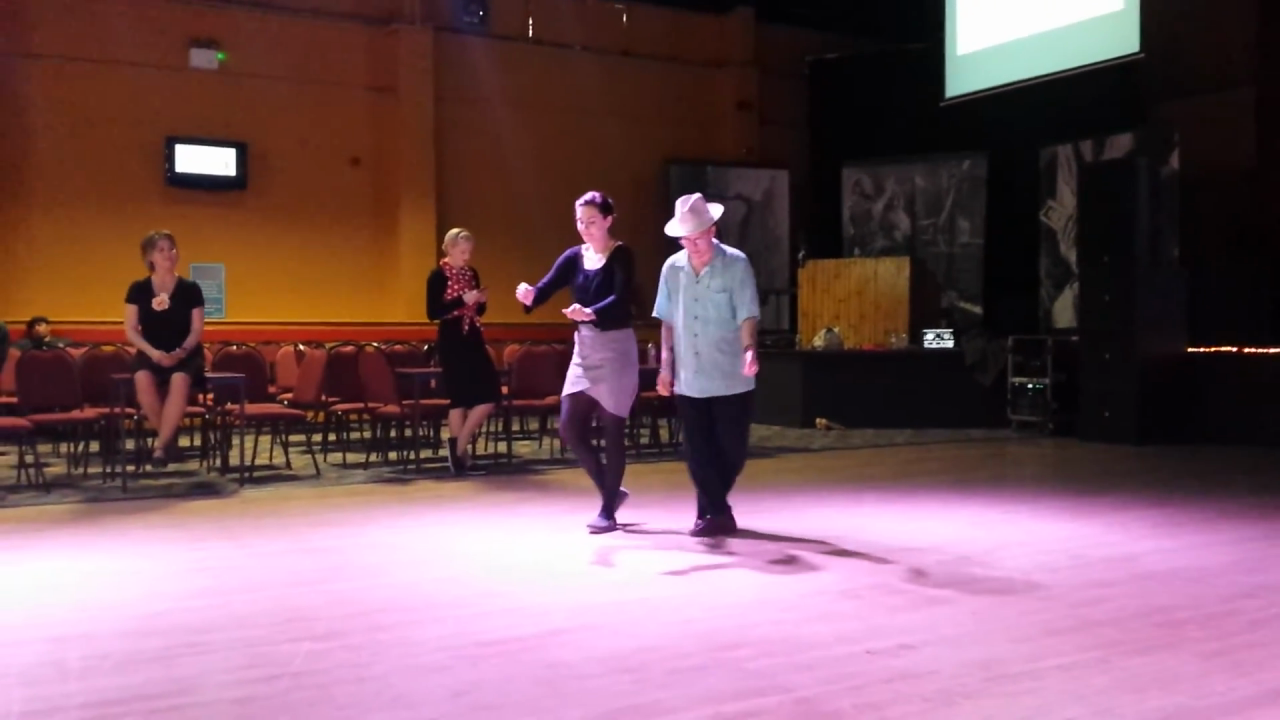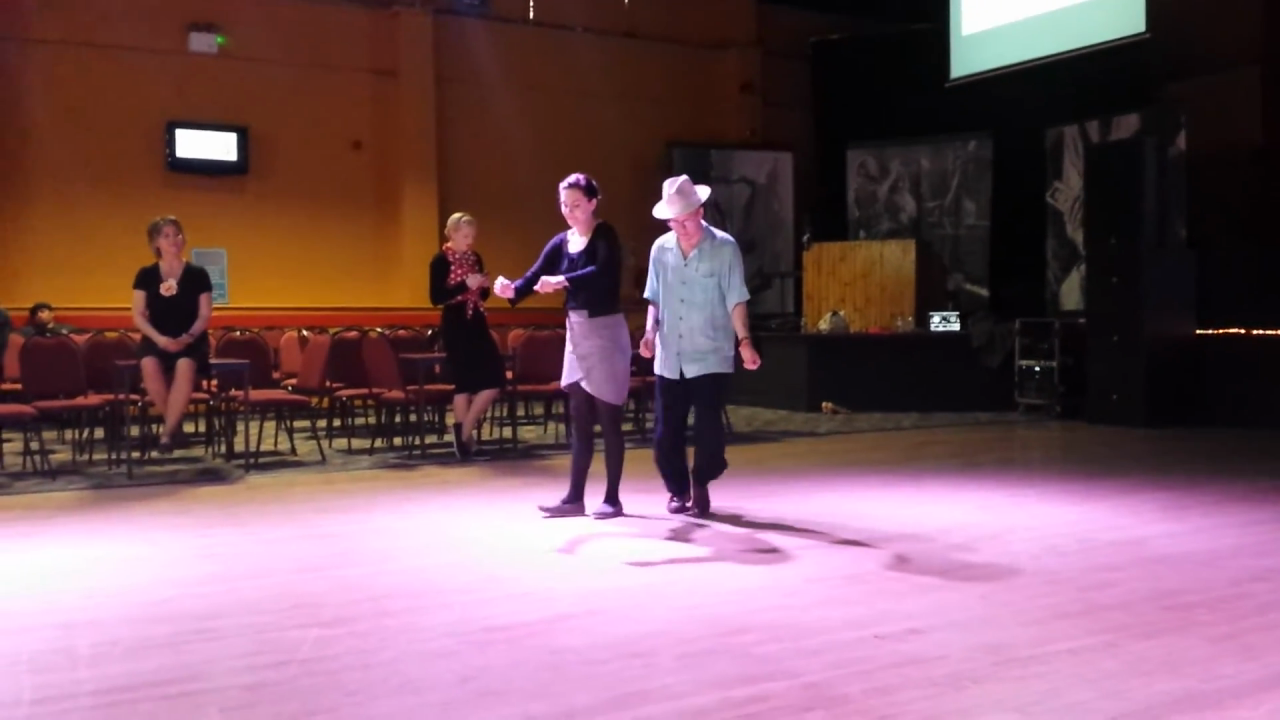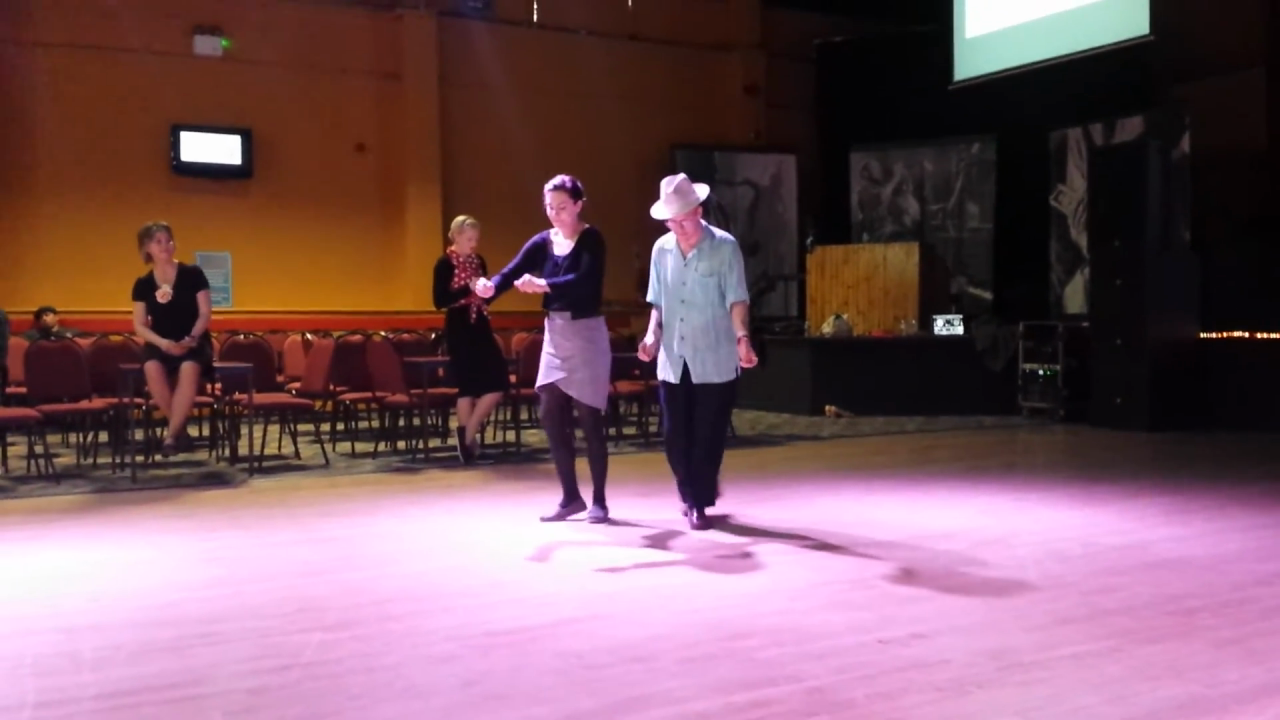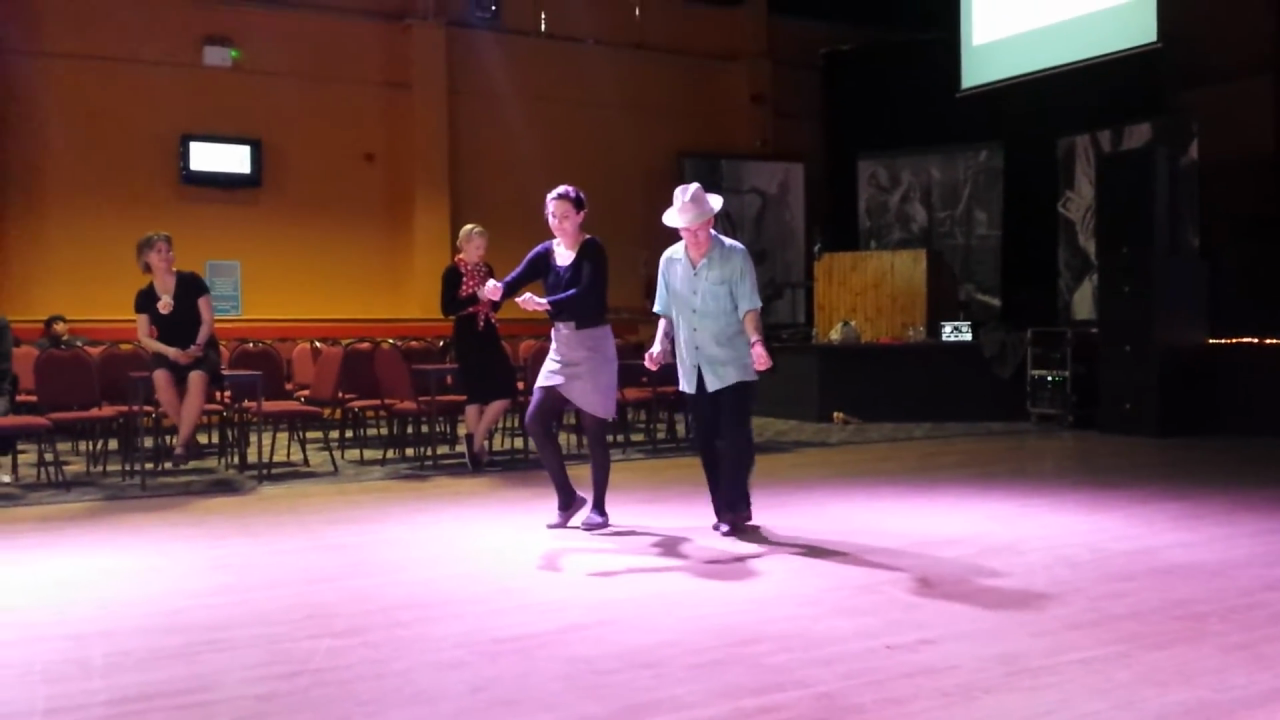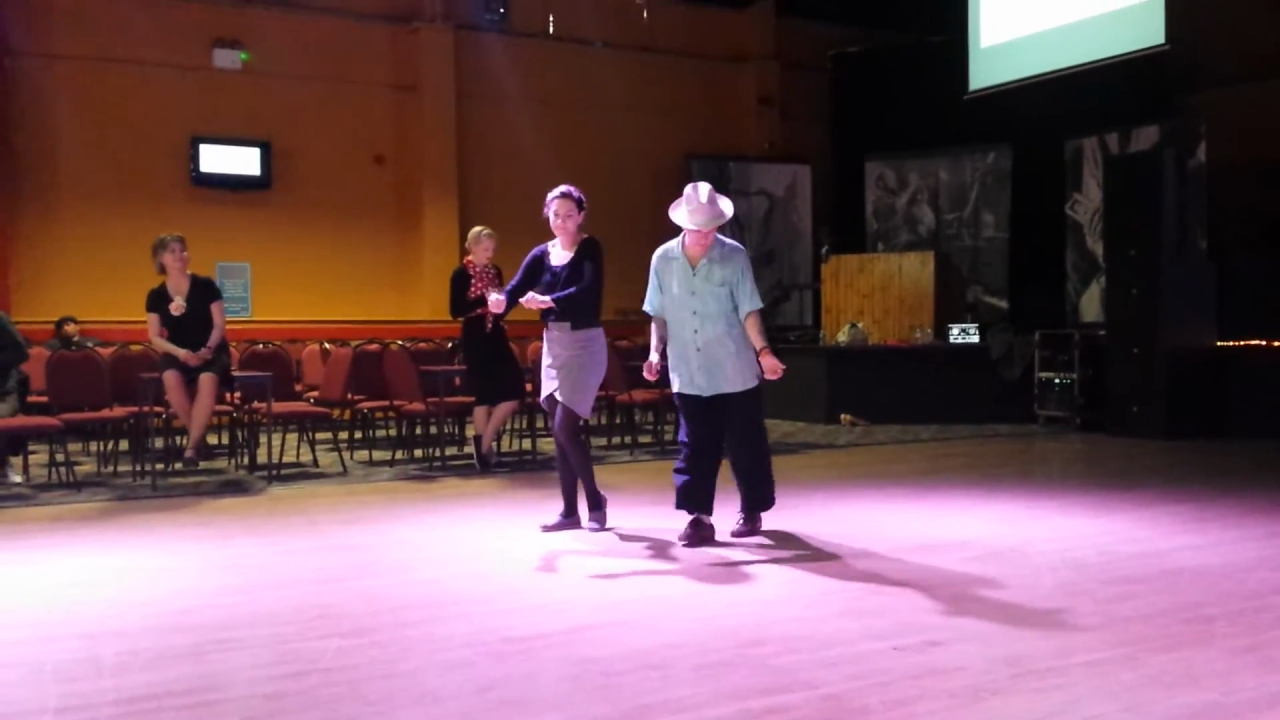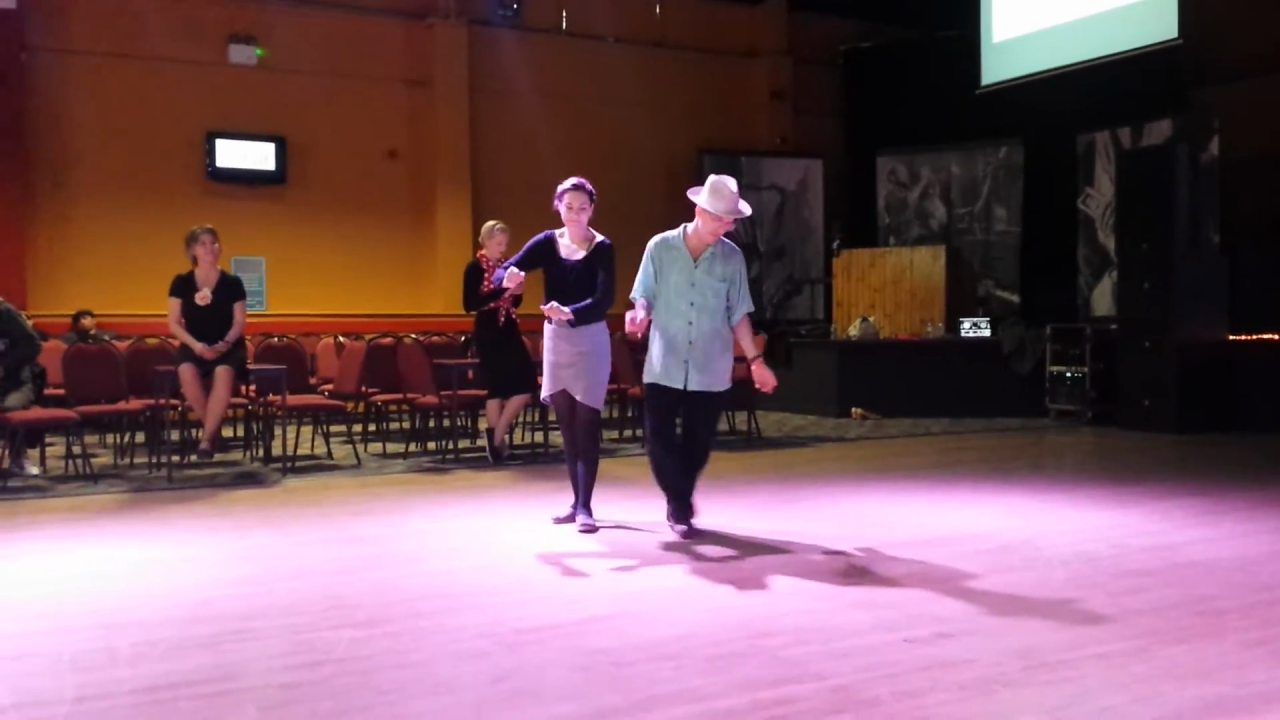
dt=0.4s
person 1, frame 1
left shoulder: (736, 264)
right shoulder: (672, 268)
left elbow: (747, 315)
right elbow: (667, 322)
left wrist: (749, 349)
right wrist: (665, 365)
left hip: (729, 376)
right hip: (688, 377)
left knee: (730, 447)
right knee: (699, 450)
left ankle: (713, 506)
right ankle: (717, 512)
person 1, frame 2
left shoulder: (724, 247)
right shoulder: (660, 249)
left elbow: (736, 301)
left wrist: (744, 341)
right wrist: (650, 331)
left hip: (710, 356)
right hip: (669, 357)
left knee: (708, 426)
right knee: (667, 431)
left ankle: (701, 483)
right ankle: (679, 489)
person 1, frame 3
left shoulder: (725, 247)
right shoulder: (661, 250)
left elbow: (736, 299)
left wrist: (742, 338)
right wrist: (652, 335)
left hip: (714, 359)
right hip: (672, 359)
left knee: (707, 434)
right knee: (676, 433)
left ankle: (699, 502)
right ankle: (695, 491)
person 1, frame 4
left shoulder: (735, 256)
right shoulder: (669, 260)
left elbow: (748, 308)
right elbow: (666, 313)
left wrist: (756, 343)
right wrist: (660, 345)
left hip: (732, 365)
right hip: (692, 368)
left knee: (734, 437)
right knee: (706, 441)
left ankle: (732, 508)
right ankle: (735, 506)
person 1, frame 5
left shoulder: (734, 256)
right shoulder: (663, 259)
left elbow: (749, 310)
right elbow: (659, 314)
left wrist: (762, 351)
right wrist: (656, 351)
left hip: (733, 371)
right hip: (687, 373)
left knee: (744, 443)
right knee: (695, 446)
left ankle: (752, 510)
right ankle: (699, 518)
person 1, frame 6
left shoulder: (732, 257)
right shoulder: (660, 247)
left elbow: (739, 315)
right elbow: (643, 297)
left wrist: (755, 360)
right wrist: (640, 315)
left hip: (710, 369)
right hip: (664, 366)
left knee: (698, 443)
right knee: (661, 439)
left ankle: (679, 504)
right ankle: (680, 507)
person 2, frame 1
left shoulder: (621, 255)
right shoulder: (574, 257)
left elbow: (621, 299)
right elbow: (547, 288)
left wrist: (590, 312)
right wrist: (529, 295)
left hip: (616, 346)
right hip: (584, 348)
left knee: (611, 431)
right knee: (569, 427)
left ankle: (607, 511)
right ankle: (611, 491)
person 2, frame 2
left shoulder: (605, 234)
right shoulder: (561, 243)
left elbow: (602, 272)
right elbow: (534, 278)
left wrist: (562, 281)
right wrist: (511, 289)
left hip: (607, 331)
right hip: (576, 333)
left knee: (607, 418)
right knee: (580, 419)
left ankle: (612, 498)
right ankle: (575, 497)
person 2, frame 3
left shoulder: (591, 239)
right shoulder: (542, 242)
left elbow: (586, 281)
right elbow: (511, 272)
left wrist: (543, 285)
right wrist: (491, 287)
left hip: (587, 334)
right hip: (554, 335)
left knee: (589, 420)
right knee: (552, 419)
left ankle: (599, 501)
right ankle: (570, 497)
person 2, frame 4
left shoulder: (592, 249)
right shoulder: (545, 253)
left elbow: (586, 294)
right elbow: (515, 281)
left wrist: (544, 303)
right wrist: (497, 290)
left hip: (593, 345)
right hip: (560, 346)
left knee: (594, 431)
right knee: (536, 421)
left ankle: (598, 507)
right ankle: (567, 498)
person 2, frame 5
left shoulder: (589, 248)
right shoulder: (540, 255)
left elbow: (588, 291)
right elbow: (514, 291)
left wrist: (548, 300)
right wrist: (499, 302)
left hip: (585, 343)
right hip: (553, 345)
left knee: (565, 428)
right knee: (560, 434)
left ankle: (595, 499)
right ankle: (569, 511)
person 2, frame 6
left shoulder: (602, 248)
right shoulder: (546, 243)
left elbow: (605, 298)
right elbow: (505, 271)
left wrist: (570, 312)
right wrist: (508, 277)
left hip: (590, 339)
right hip: (555, 338)
left knee: (586, 425)
right knee: (567, 426)
left ankle: (584, 506)
right ankle: (577, 502)
person 3, frame 1
left shoulder: (472, 273)
right shoulder: (438, 275)
right elbow: (433, 313)
left wrist: (481, 301)
right wrist: (461, 300)
left hip: (473, 338)
right hip: (452, 340)
left knee: (490, 393)
right knee: (460, 396)
left ankle: (459, 447)
right ankle: (459, 452)
person 3, frame 2
left shoulder: (475, 258)
right shoulder: (441, 260)
right elbow: (436, 298)
left wrist: (485, 286)
right wrist: (464, 285)
left hip: (477, 322)
right hip: (455, 325)
left knee: (494, 378)
right knee: (464, 382)
left ankle: (465, 433)
right ankle: (464, 438)
person 3, frame 3
left shoulder: (479, 261)
right shoulder: (445, 264)
right elbow: (439, 301)
right wrist: (468, 288)
left hip: (480, 326)
right hip: (459, 328)
left knee: (497, 382)
right knee: (467, 385)
left ankle: (468, 435)
right ankle: (467, 441)
person 3, frame 4
left shoulder: (487, 269)
right shoulder: (453, 272)
right elbow: (447, 309)
right wrist: (476, 296)
left hip: (488, 333)
right hip: (467, 336)
left knee: (505, 389)
right knee: (476, 392)
left ankle: (476, 442)
right ankle: (475, 448)
person 3, frame 5
left shoulder: (495, 272)
right shoulder: (461, 274)
right elbow: (456, 311)
right wrist: (483, 299)
left hip: (497, 335)
right hip: (475, 337)
left knee: (513, 390)
right knee: (484, 394)
left ankle: (484, 443)
right ankle: (483, 449)
person 3, frame 6
right shoulder: (475, 268)
right elbow: (469, 305)
left wrist: (517, 293)
right wrist: (497, 292)
left hip: (509, 329)
right hip: (488, 331)
left knee: (526, 384)
right knee: (497, 387)
left ankle: (497, 437)
right ankle: (496, 443)
person 4, frame 1
left shoulder: (190, 289)
right shoulder: (138, 289)
left elbow: (197, 329)
right elbow: (130, 330)
left wrist: (182, 351)
right wrist: (153, 352)
left hip: (185, 354)
right hip: (151, 353)
left knee: (179, 381)
right knee: (143, 380)
left ankle: (161, 444)
right ankle: (168, 437)
person 4, frame 2
left shoulder: (198, 274)
right shoulder: (146, 275)
left elbow: (205, 315)
right elbow: (138, 316)
left wrist: (189, 337)
right wrist: (159, 338)
left hip: (190, 340)
right hip: (156, 339)
left knee: (185, 366)
right knee: (149, 366)
left ankle: (167, 431)
right ankle: (173, 424)
person 4, frame 3
left shoulder: (193, 274)
right shoulder: (142, 284)
left elbow: (205, 313)
right elbow: (139, 326)
left wrist: (191, 338)
right wrist: (162, 342)
left hip: (193, 342)
right hip: (160, 344)
left knee: (188, 370)
right knee: (153, 370)
left ankle: (172, 433)
right ankle: (179, 427)
person 4, frame 4
left shoulder: (192, 281)
right shoulder: (144, 296)
left elbow: (208, 320)
right elbow: (144, 337)
left wrist: (197, 347)
right wrist: (169, 351)
left hip: (201, 349)
right hip: (167, 352)
left knee: (197, 379)
right knee: (161, 378)
left ankle: (181, 442)
right ankle: (188, 435)
person 4, frame 5
left shoulder: (206, 285)
right shoulder: (156, 295)
left elbow: (219, 324)
right elbow: (155, 337)
left wrist: (207, 349)
right wrist: (179, 352)
left hip: (211, 351)
right hip: (177, 353)
left knee: (207, 380)
right knee: (171, 379)
left ankle: (193, 444)
right ankle: (198, 435)
person 4, frame 6
left shoulder: (232, 283)
right shoulder: (181, 282)
left elbow: (239, 322)
right elbow: (174, 323)
left wrist: (226, 343)
right wrist: (196, 345)
left hip: (228, 346)
right hip: (194, 346)
left knee: (223, 373)
right knee: (187, 373)
left ankle: (207, 437)
right ankle: (213, 428)
